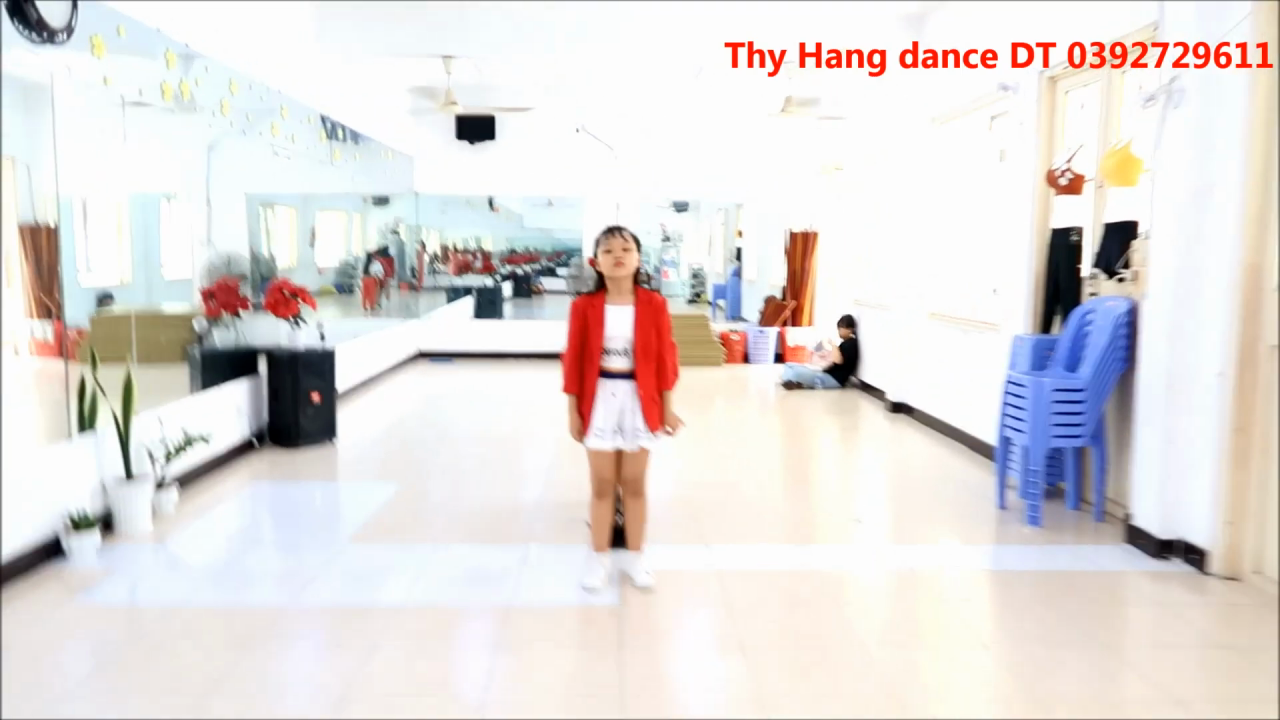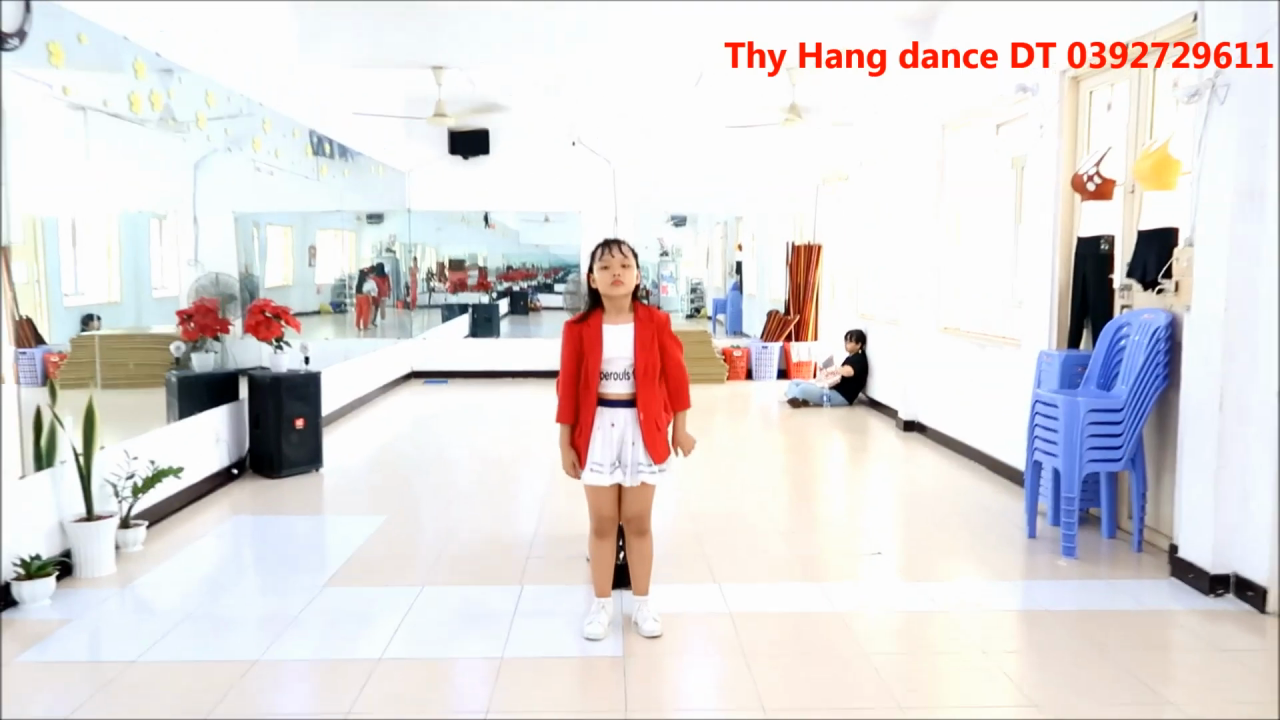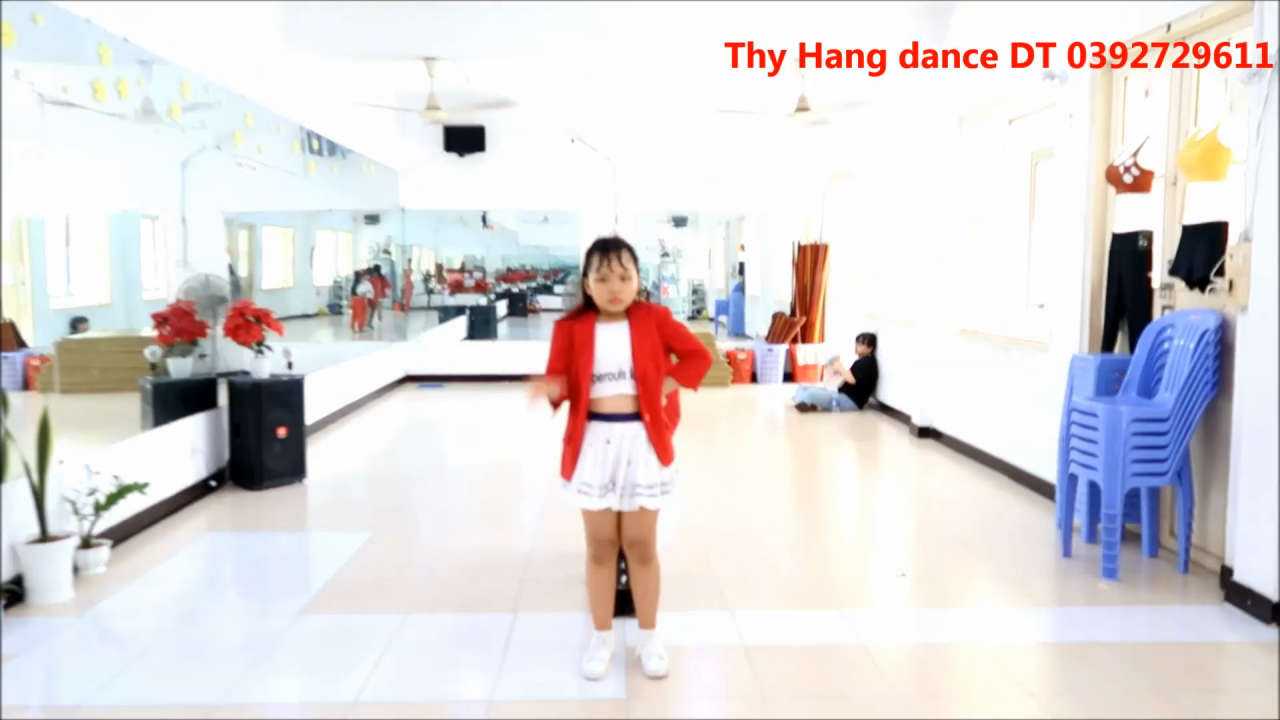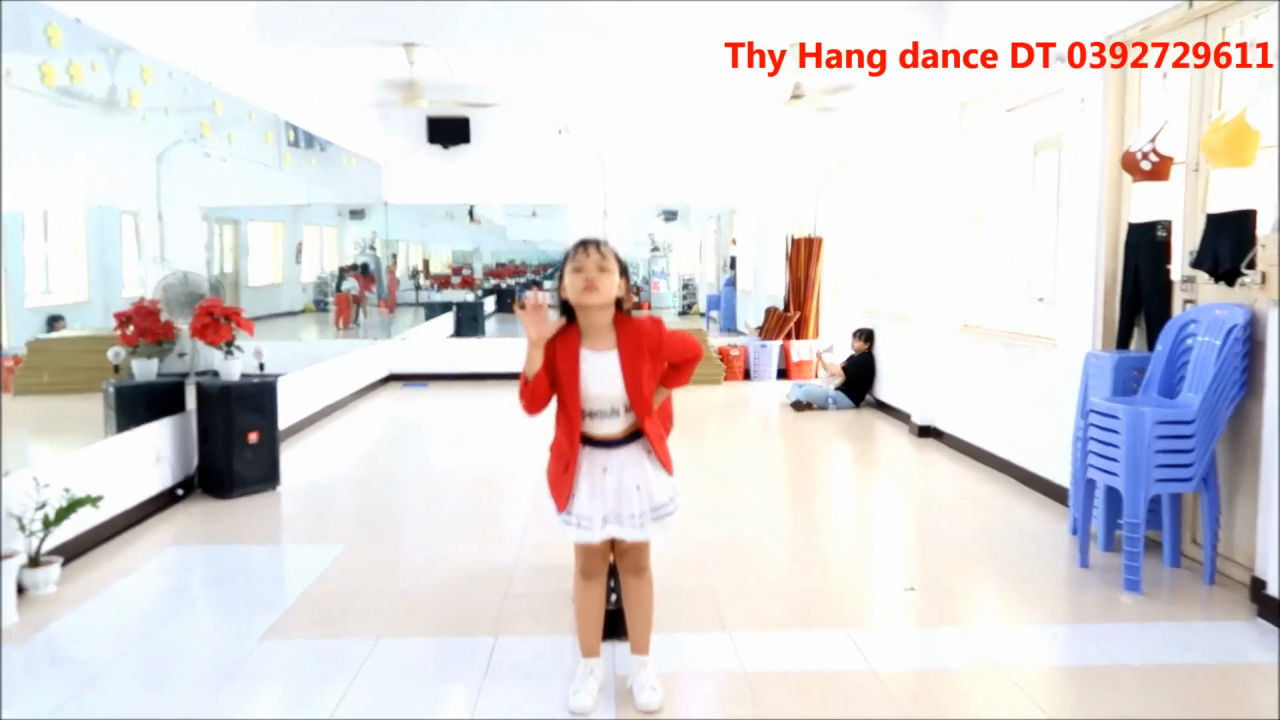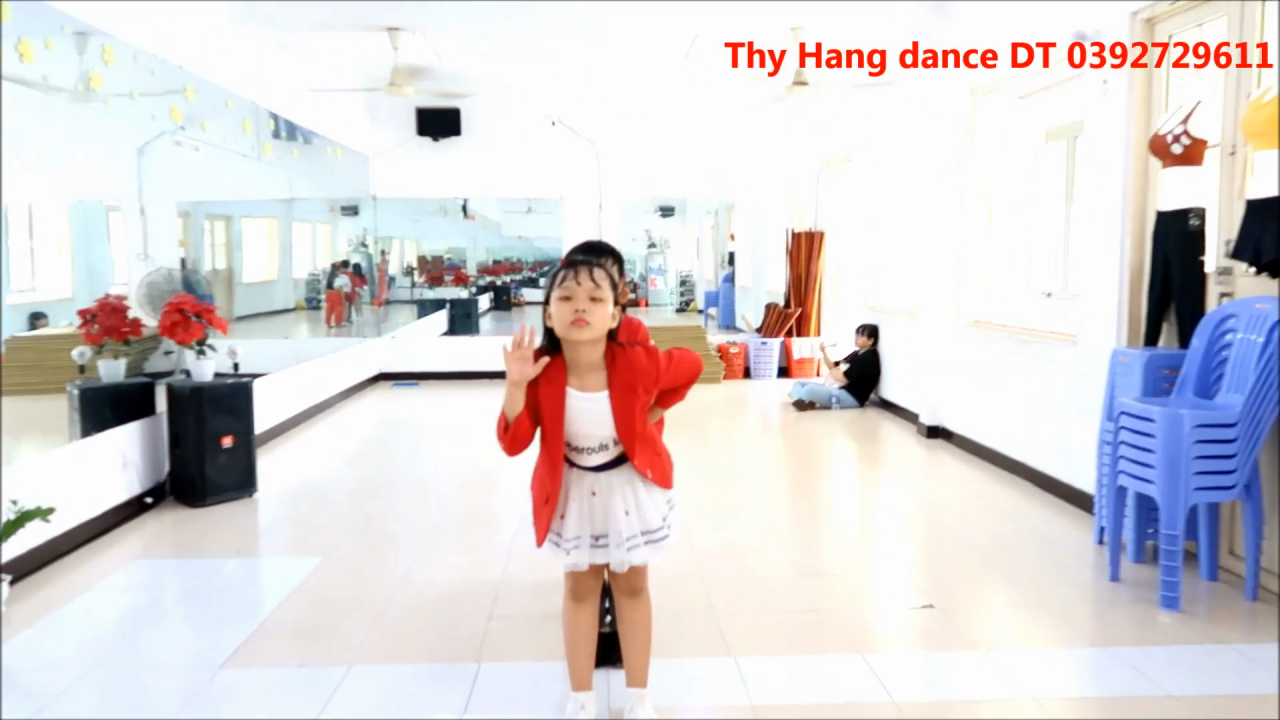
dt=0.3s
person 1, frame 1
left shoulder: (653, 305)
right shoulder: (584, 306)
left elbow: (664, 358)
right elbow: (574, 360)
left wrist: (667, 408)
right wrist: (572, 410)
left hip: (639, 400)
right hip: (599, 400)
left knee: (634, 484)
right knee: (602, 484)
left ankle: (635, 558)
right ankle: (600, 558)
person 1, frame 2
left shoulder: (655, 323)
right shoulder: (579, 328)
left elbow: (675, 376)
right elbow: (568, 386)
left wrist: (680, 428)
right wrist: (565, 442)
left hip: (642, 430)
right hip: (596, 431)
left knee: (638, 522)
right knee: (602, 523)
left ankle: (642, 603)
right ankle: (601, 604)
person 1, frame 3
left shoulder: (654, 319)
right shoulder: (572, 327)
left elbow: (698, 356)
right elbow: (561, 389)
left wrist: (665, 387)
right wrist: (551, 390)
left hip: (642, 442)
right hip: (592, 443)
left knee: (641, 547)
right knee: (600, 546)
left ankle: (648, 637)
right ankle: (602, 637)
person 1, frame 4
left shoulder: (644, 333)
right shoulder: (556, 341)
left elbow: (689, 352)
right elbow: (533, 403)
left wrist: (658, 398)
right wrist: (535, 344)
left hip: (637, 459)
right hip: (583, 463)
left knee: (634, 561)
right knee: (590, 562)
left ankle: (641, 665)
right ankle: (590, 666)
person 1, frame 5
left shoulder: (638, 363)
right shoulder: (540, 372)
left elbow: (691, 365)
right elbow: (513, 444)
right wrist: (516, 385)
left hip: (630, 482)
right hip: (572, 487)
left knee: (632, 585)
right knee: (580, 587)
